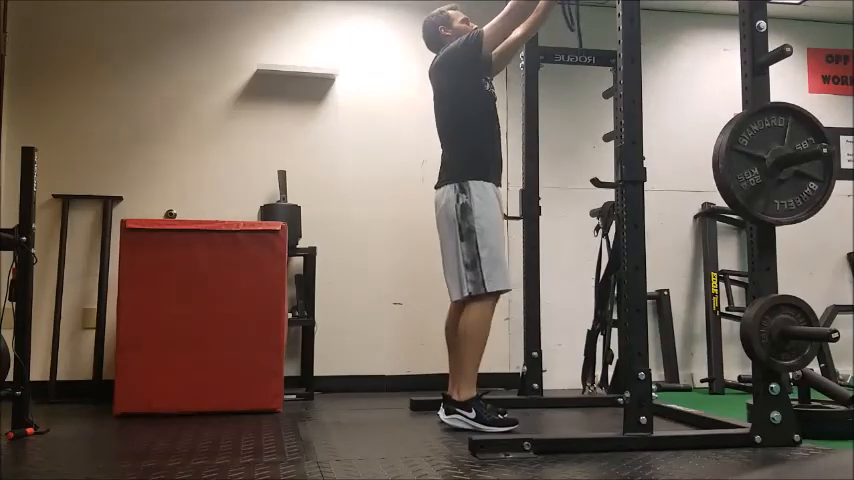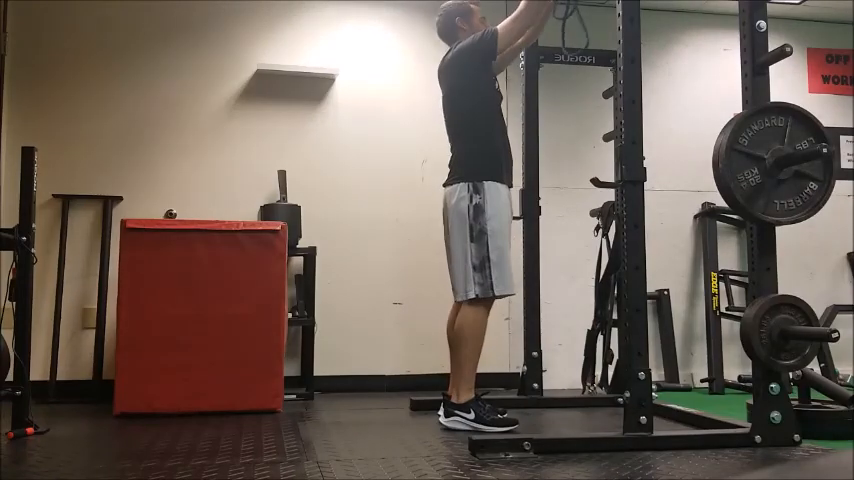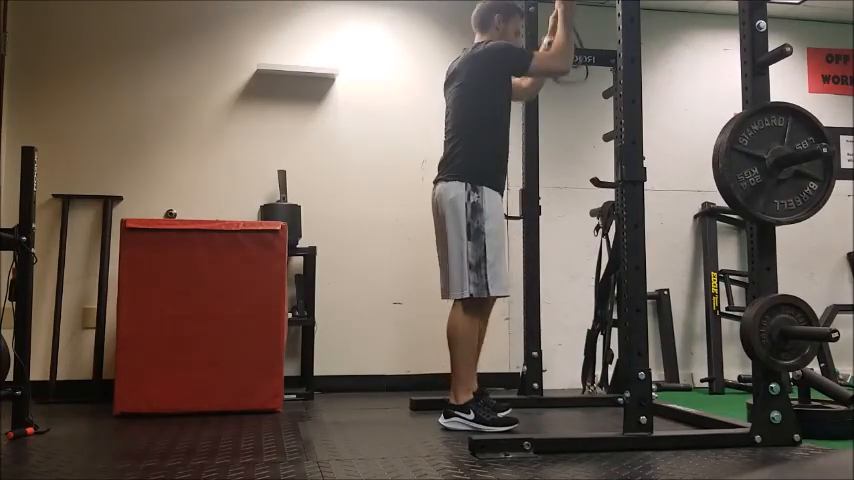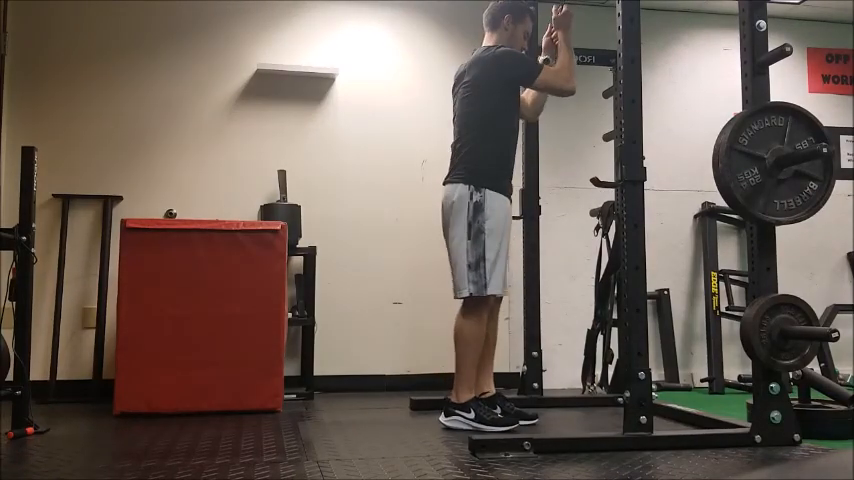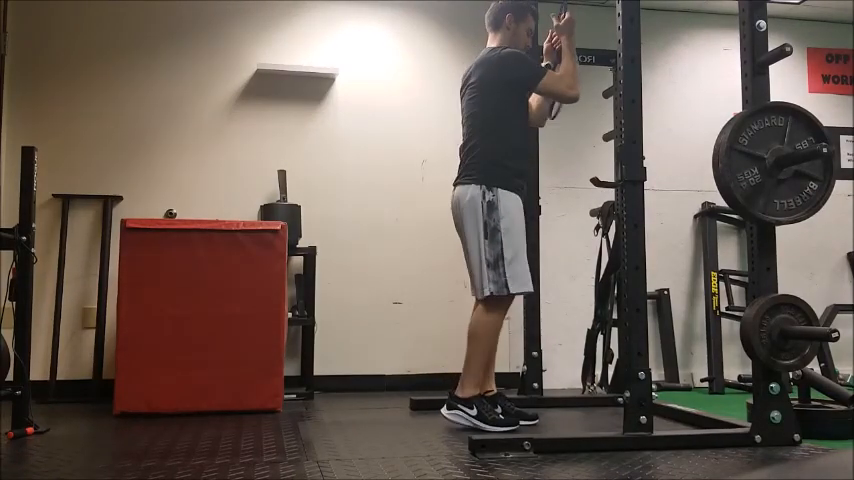
dt=0.3s
person 1, frame 1
left shoulder: (471, 69)
right shoulder: (450, 60)
left hip: (471, 187)
right hip: (468, 187)
left knee: (467, 294)
right knee: (482, 292)
left ankle: (457, 395)
right ankle: (464, 400)
person 1, frame 2
left shoulder: (473, 64)
right shoulder: (463, 57)
left elbow: (523, 37)
left hip: (473, 187)
right hip: (479, 187)
left knee: (471, 296)
right knee: (479, 296)
left ankle: (457, 396)
right ankle: (462, 403)
person 1, frame 3
left shoulder: (471, 64)
right shoulder: (493, 55)
left elbow: (526, 85)
right elbow: (560, 64)
left wrist: (551, 36)
left hip: (465, 188)
right hip: (472, 189)
left knee: (479, 294)
right knee: (474, 295)
left ankle: (467, 393)
right ankle: (460, 404)
person 1, frame 4
left shoulder: (479, 67)
right shoulder: (501, 60)
left elbow: (529, 109)
right elbow: (566, 84)
left wrist: (546, 57)
left hip: (477, 190)
right hip: (478, 191)
left knee: (489, 296)
right knee: (479, 296)
left ankle: (485, 394)
right ankle: (461, 403)
person 1, frame 5
left shoulder: (485, 68)
right shoulder: (508, 60)
left elbow: (535, 116)
right elbow: (570, 91)
left wrist: (547, 63)
right wrist: (567, 42)
left hip: (485, 191)
right hip: (489, 191)
left knee: (495, 296)
right knee: (497, 295)
left ankle: (485, 394)
right ankle: (465, 397)
